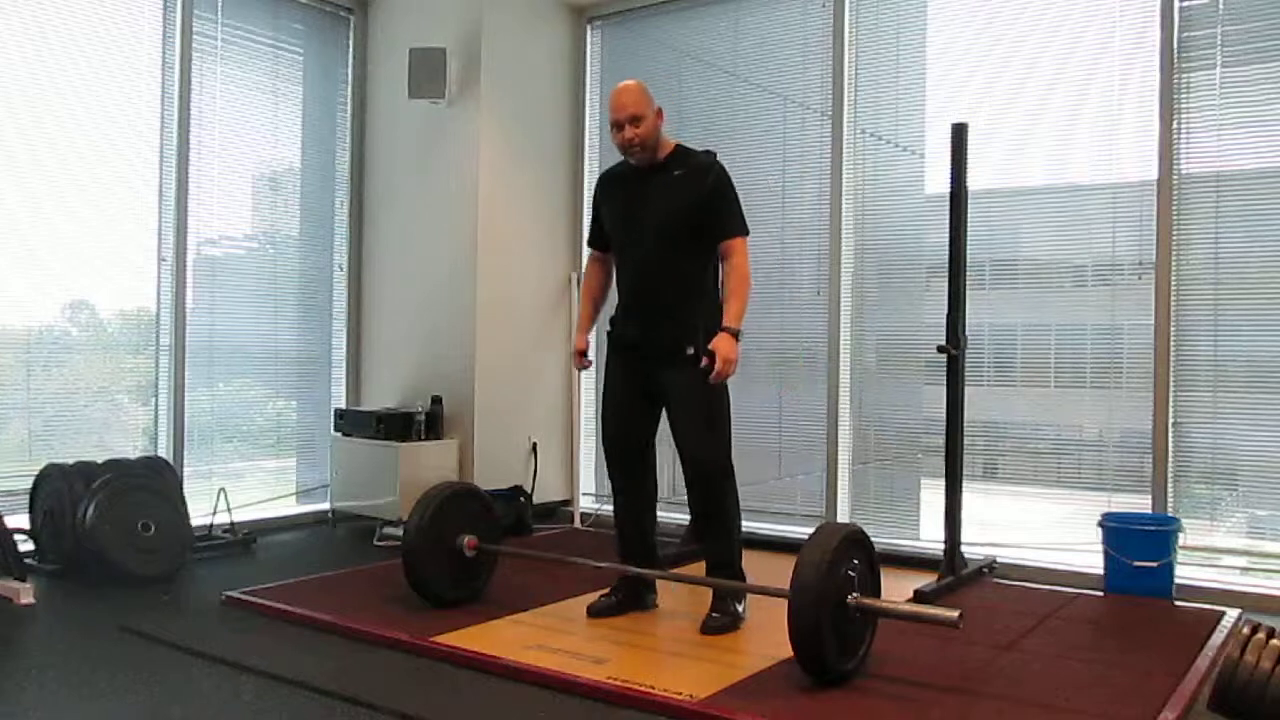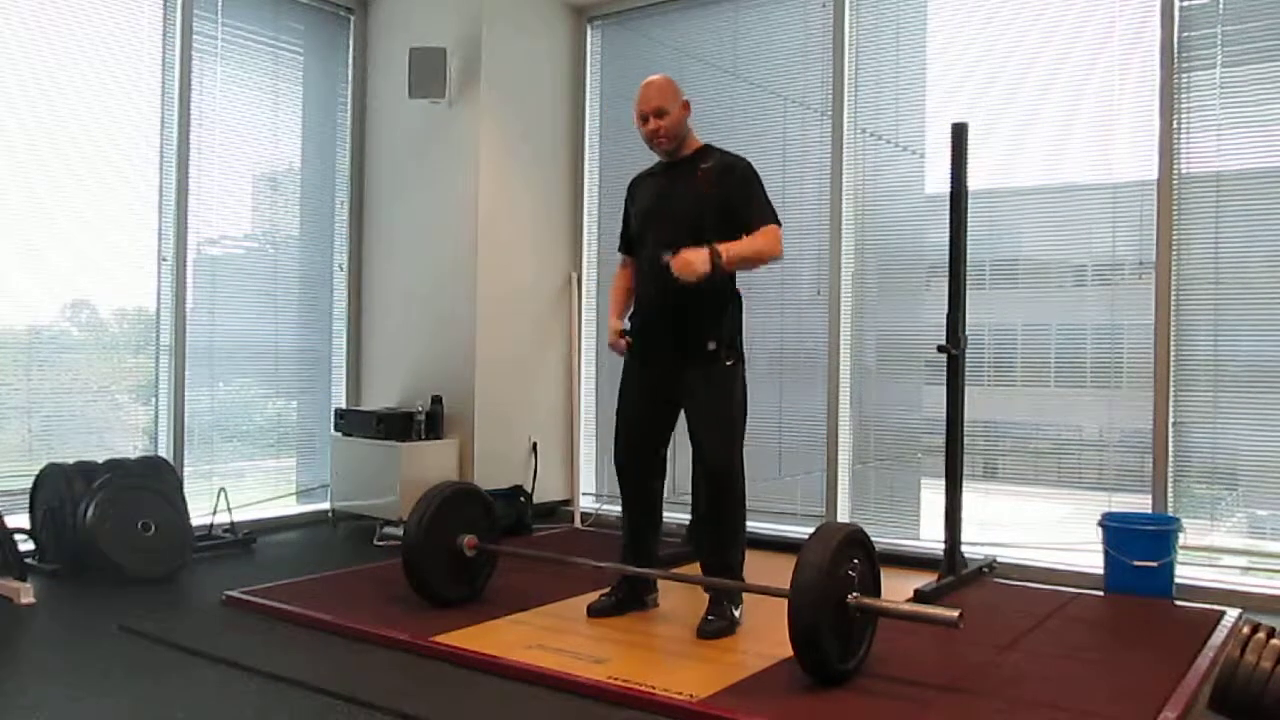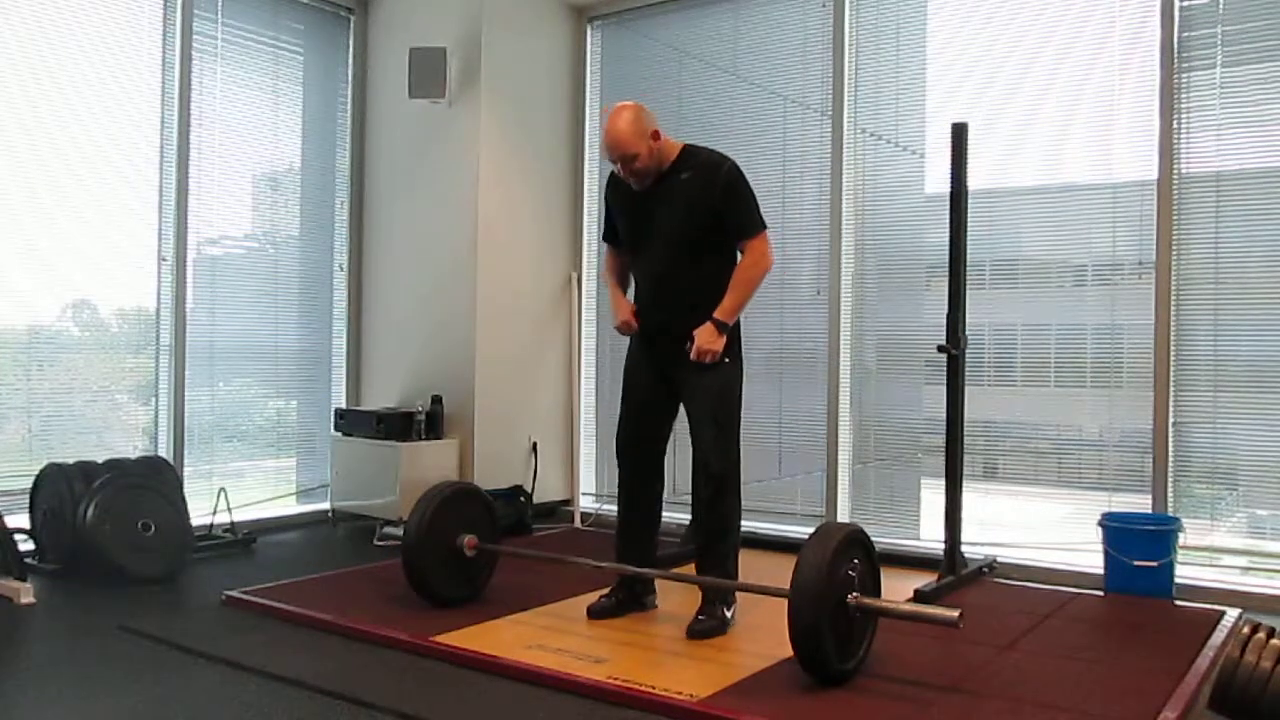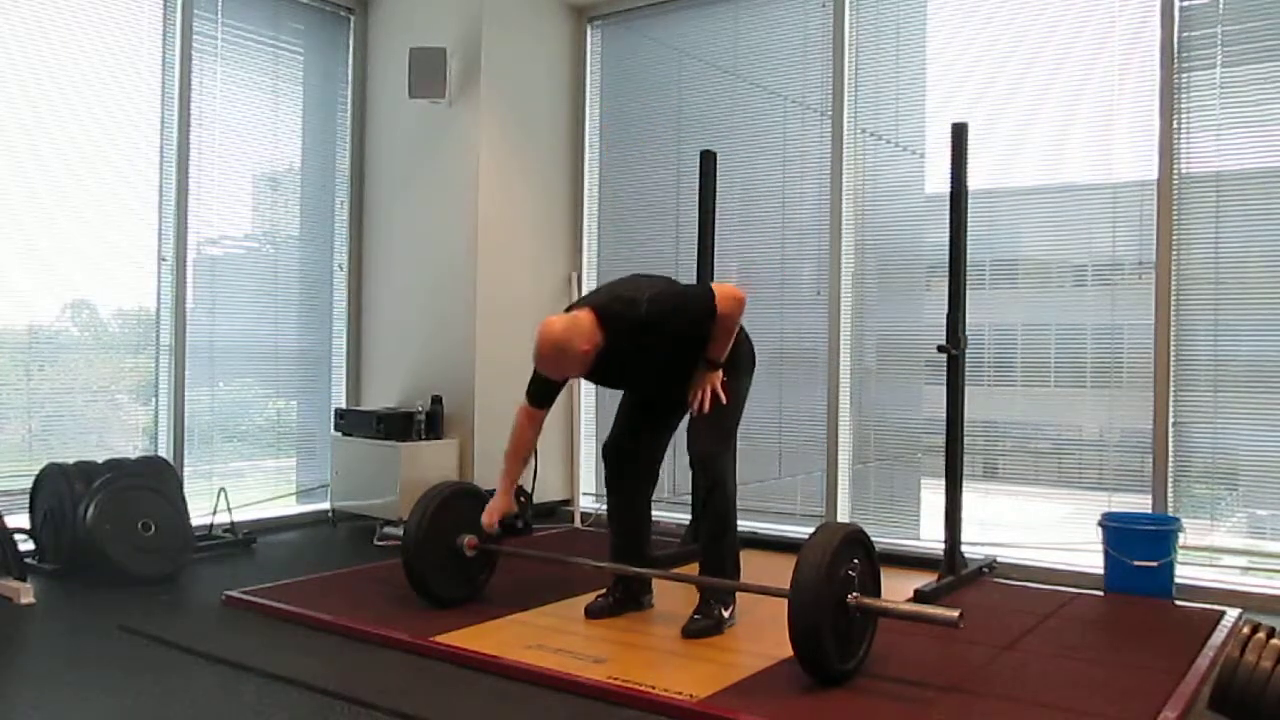
dt=1s
person 1, frame 1
left shoulder: (704, 175)
right shoulder: (609, 184)
left elbow: (735, 256)
right elbow: (599, 258)
left wrist: (729, 330)
right wrist: (583, 326)
left hip: (691, 349)
right hip: (627, 349)
left knee: (706, 464)
right knee: (624, 461)
left ankle: (728, 588)
right ankle: (637, 580)
person 1, frame 2
left shoulder: (729, 170)
right shoulder: (641, 186)
left elbow: (770, 243)
left wrist: (712, 255)
right wrist: (616, 317)
left hip: (709, 347)
right hip: (647, 349)
left knee: (717, 467)
right knee: (635, 462)
left ankle: (724, 592)
right ankle: (637, 580)
person 1, frame 3
left shoulder: (715, 174)
right shoulder: (619, 186)
left elbow: (758, 253)
left wrist: (719, 323)
right wrist: (618, 298)
left hip: (707, 344)
right hip: (648, 344)
left knee: (714, 466)
right knee: (635, 460)
left ankle: (719, 594)
right ankle: (634, 582)
person 1, frame 4
left shoulder: (645, 311)
right shoulder: (560, 342)
left elbow: (733, 298)
right elbow: (530, 417)
left wrist: (711, 367)
right wrist: (504, 493)
left hip: (715, 362)
right hip: (657, 373)
left knee: (707, 457)
right knee: (621, 455)
left ankle: (719, 598)
right ankle: (630, 584)
